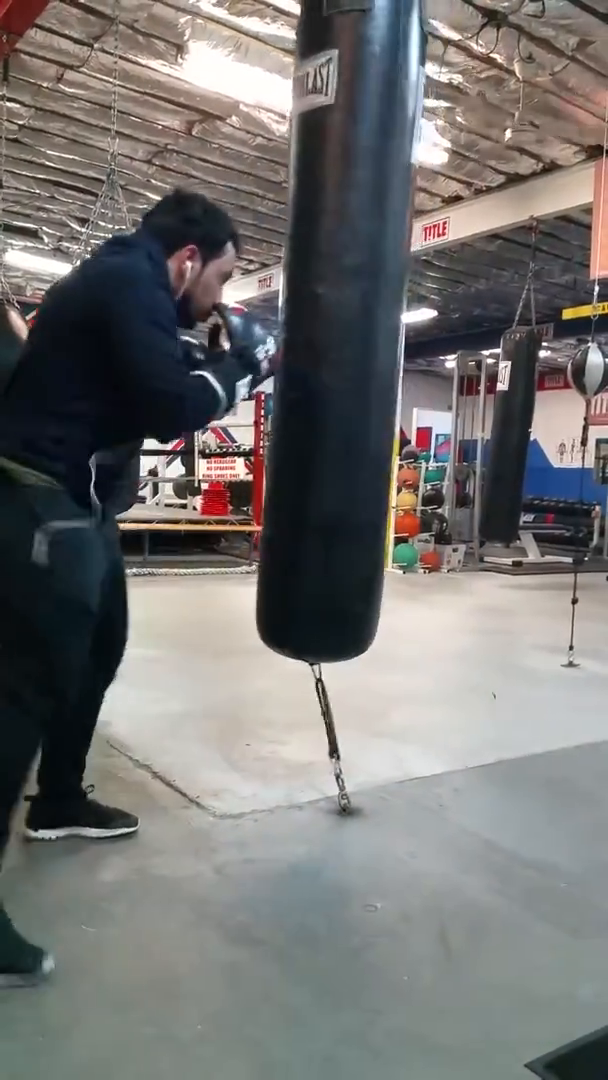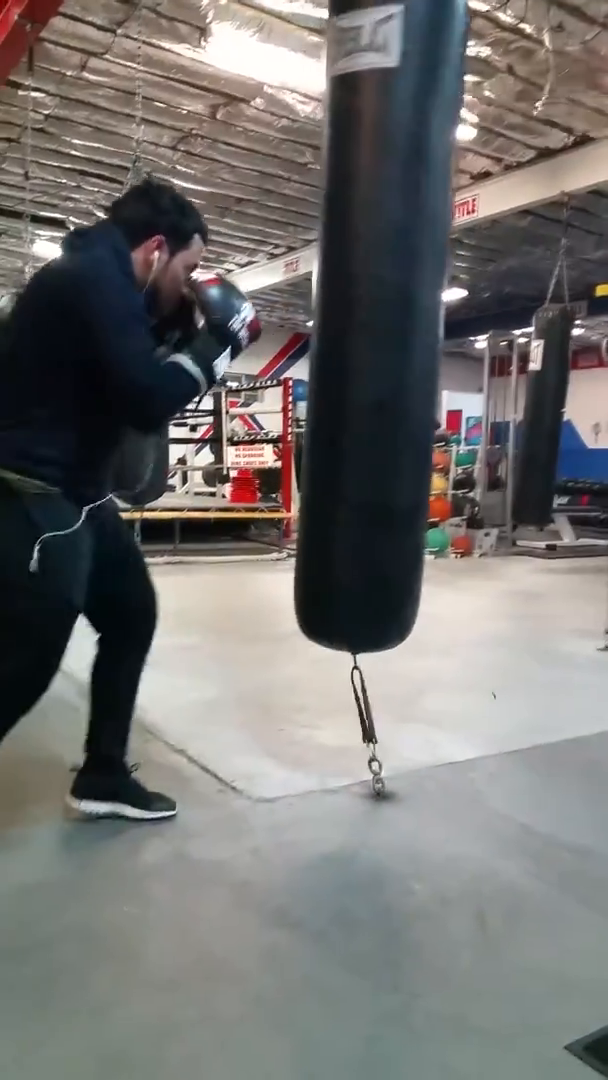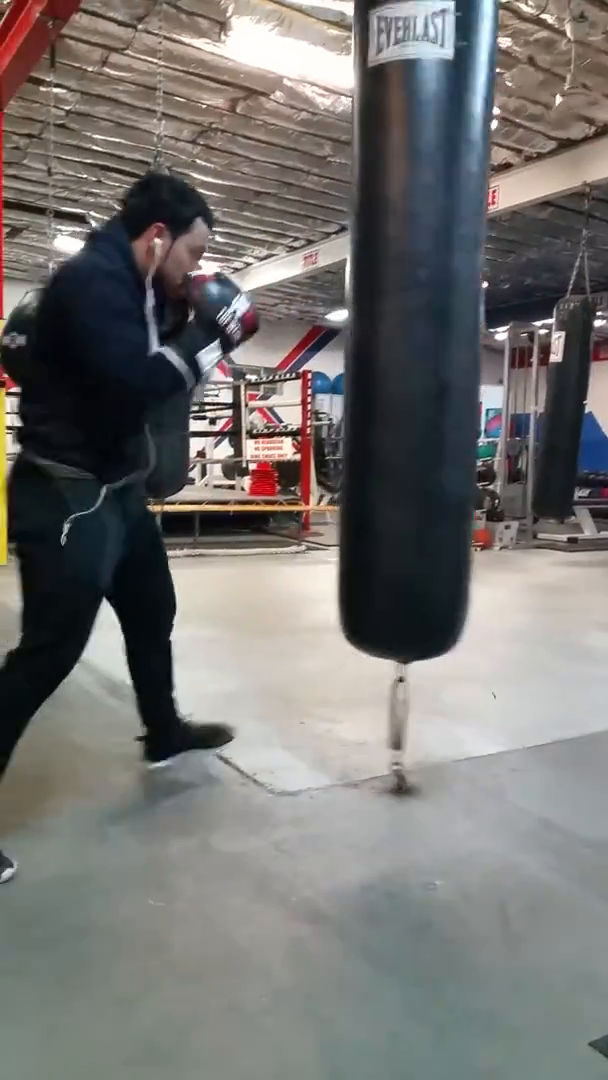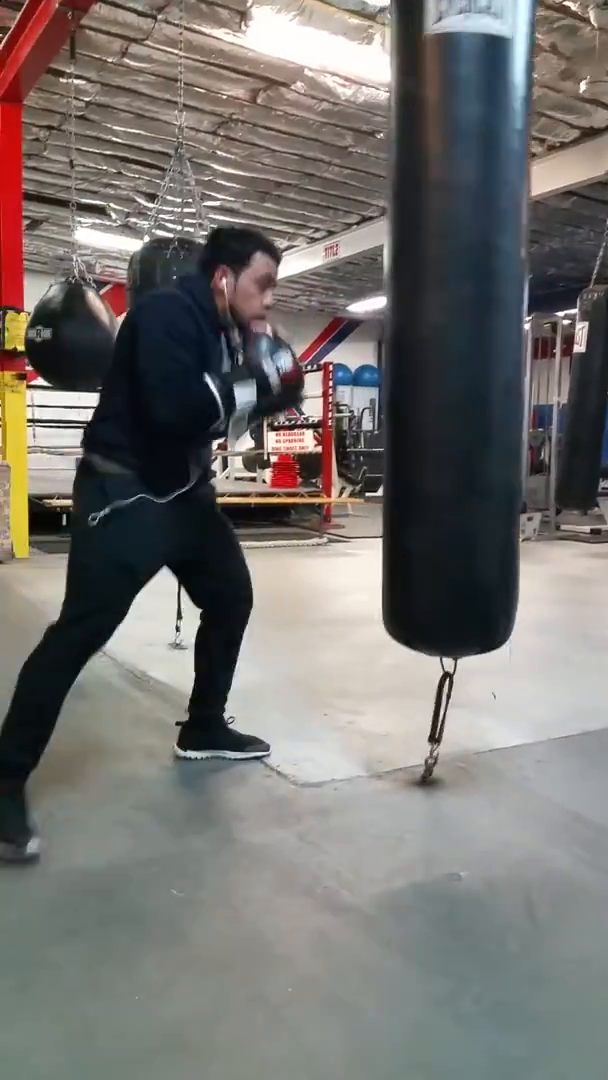
dt=0.3s
person 1, frame 1
left shoulder: (125, 282)
right shoulder: (128, 282)
left elbow: (151, 387)
right elbow: (170, 408)
left wrist: (219, 360)
right wrist: (239, 363)
left hip: (75, 504)
left knee: (97, 649)
person 1, frame 2
left shoulder: (107, 277)
right shoulder: (91, 279)
left elbow: (129, 373)
right elbow: (151, 399)
left wrist: (190, 326)
right wrist: (215, 340)
left hip: (74, 497)
left knee: (133, 617)
left ankle: (104, 777)
person 1, frame 3
left shoulder: (131, 283)
right shoulder: (93, 279)
left elbow: (143, 366)
right elbow: (132, 386)
left wrist: (198, 324)
right wrist: (206, 335)
left hip: (113, 487)
right hip: (67, 493)
left knee: (152, 606)
left ankle: (164, 731)
person 1, frame 4
left shoulder: (231, 338)
right shoulder: (169, 313)
left elbow: (212, 415)
right elbow: (170, 406)
left wrist: (269, 386)
right wrist: (256, 381)
left hip: (186, 494)
right hip: (122, 492)
left knee: (231, 600)
right knee: (79, 630)
left ankle: (206, 727)
